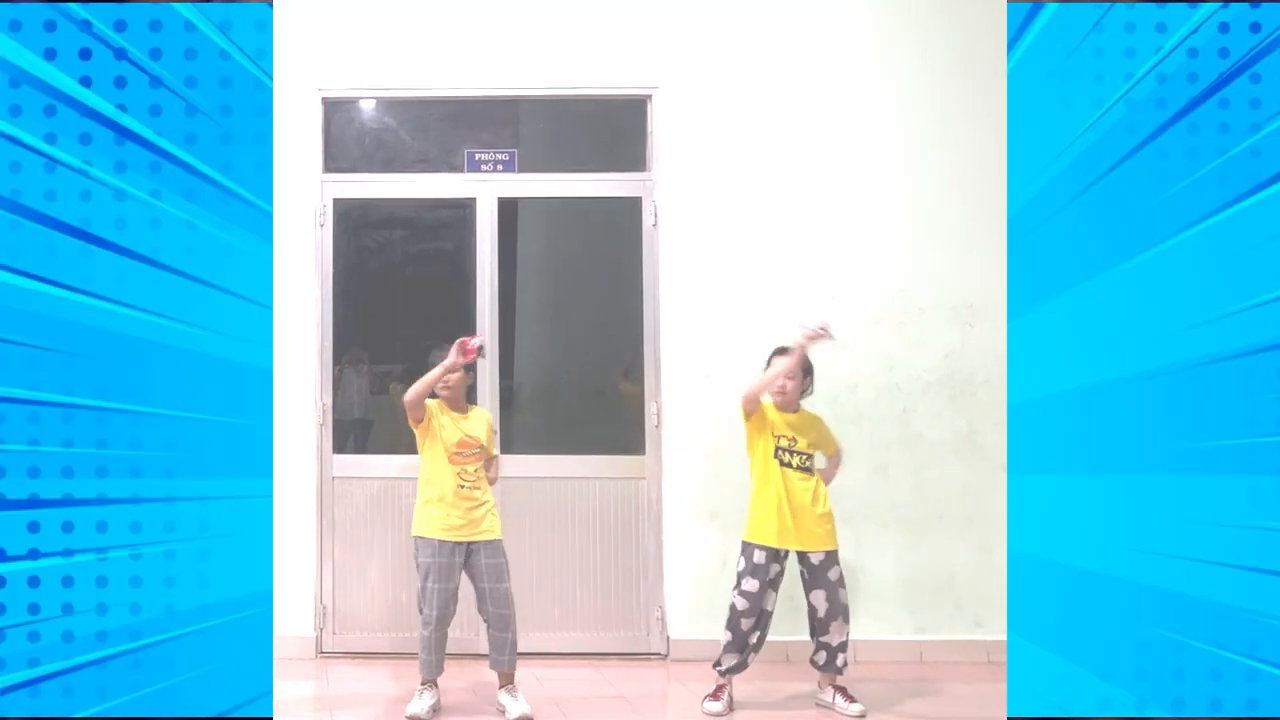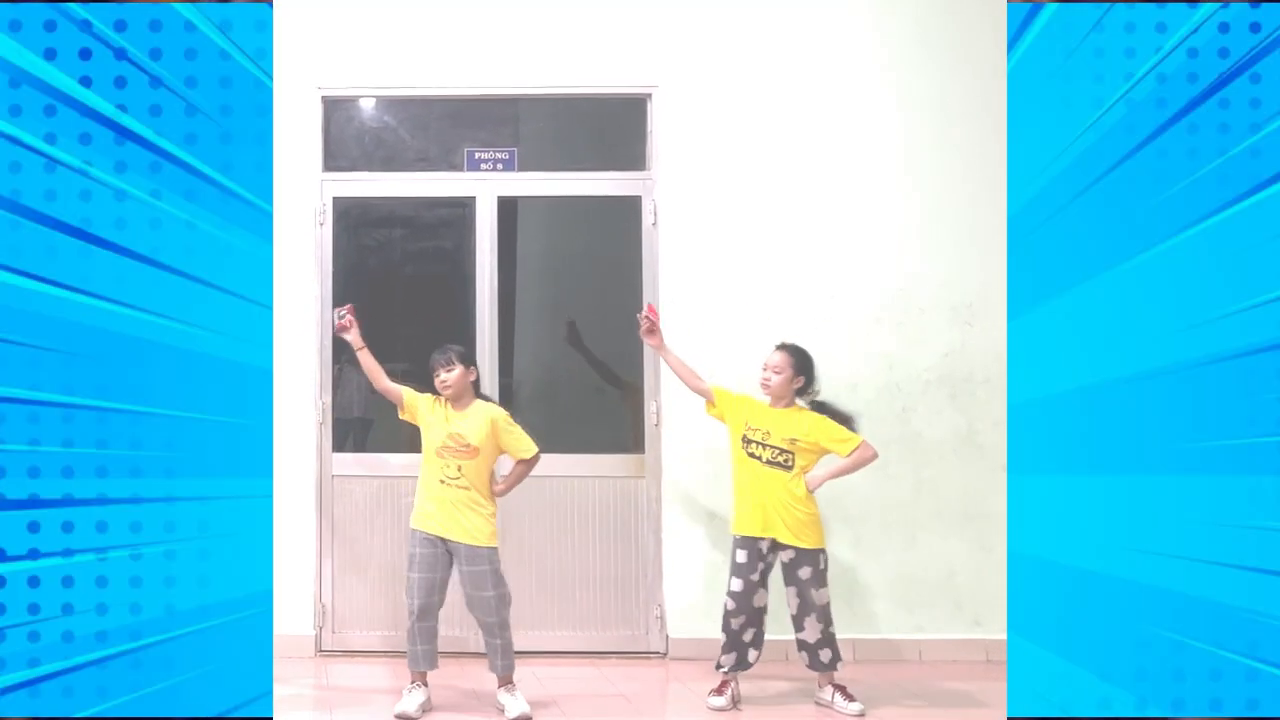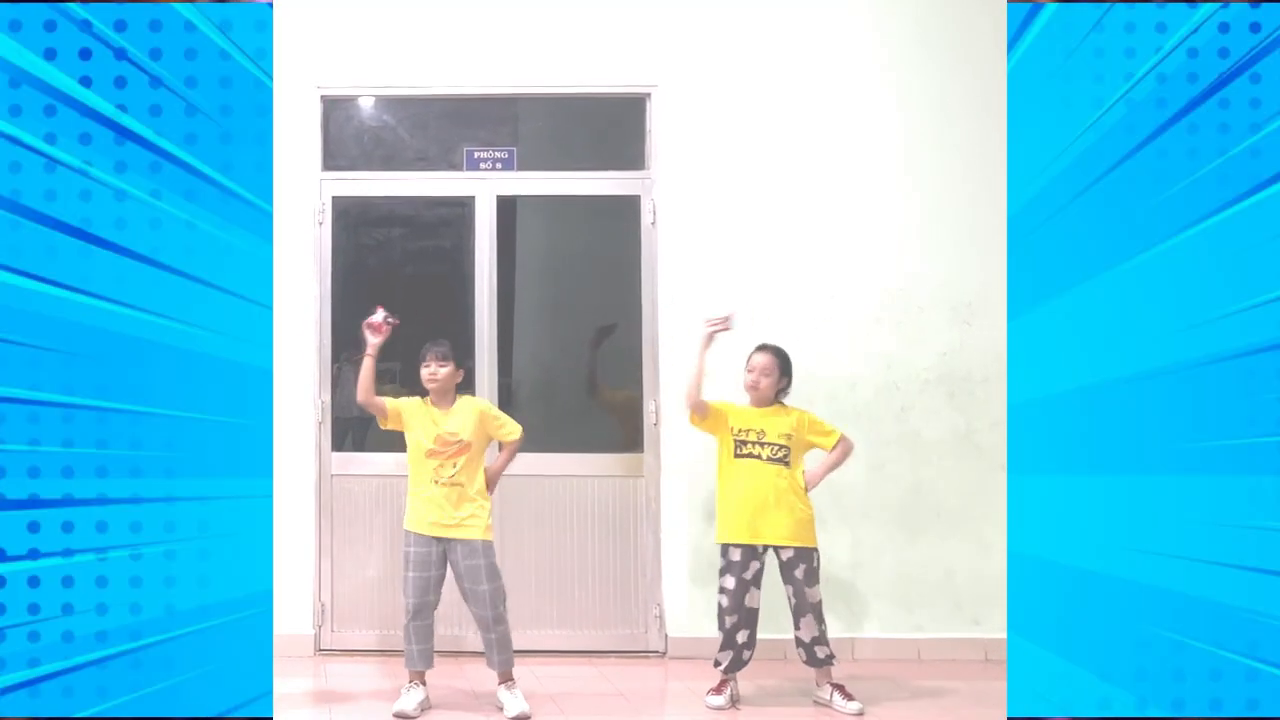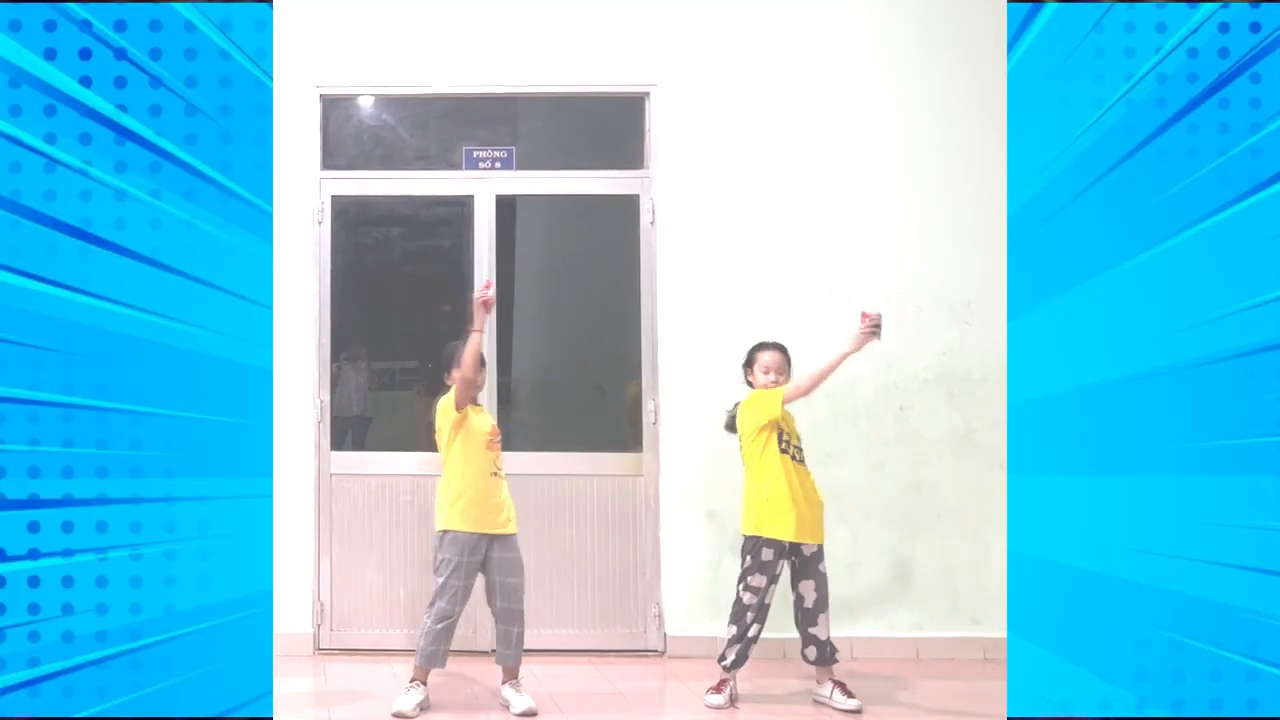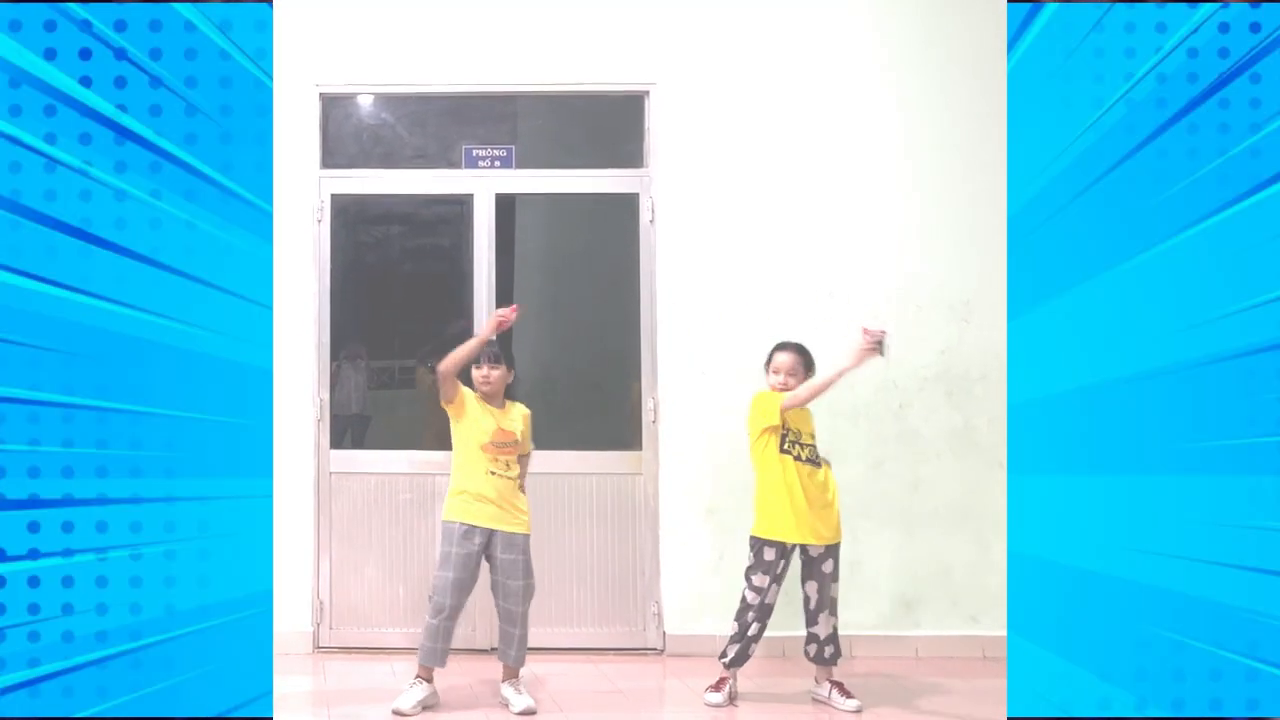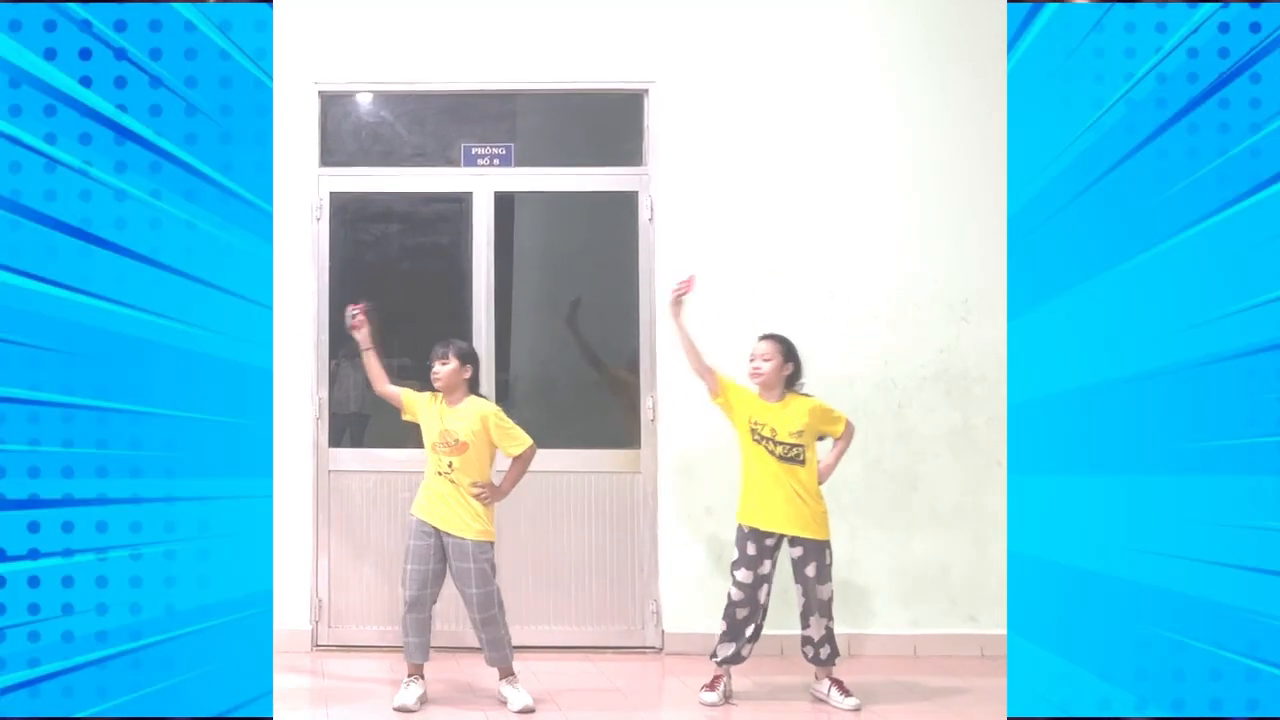
dt=0.4s
person 1, frame 1
left shoulder: (483, 418)
right shoulder: (428, 414)
right elbow: (410, 398)
left wrist: (492, 473)
right wrist: (448, 361)
left hip: (484, 530)
right hip: (437, 530)
left knee: (500, 610)
right knee: (435, 614)
left ankle: (507, 688)
right ankle: (428, 687)
person 1, frame 2
left shoulder: (493, 416)
right shoulder: (426, 408)
left elbow: (529, 455)
right elbow: (383, 385)
left wrist: (502, 487)
right wrist: (357, 343)
left hip: (475, 531)
right hip: (429, 526)
left knee: (491, 611)
right knee: (421, 608)
right ankle: (418, 687)
person 1, frame 3
left shoulder: (478, 409)
right shoulder: (408, 410)
left elbow: (514, 435)
right elbow: (365, 399)
left wrist: (495, 471)
right wrist: (372, 349)
left hip: (470, 527)
right hip: (422, 527)
left knee: (489, 608)
right knee: (417, 607)
left ankle: (507, 684)
right ankle: (416, 686)
person 1, frame 4
left shoulder: (479, 410)
right shoulder: (450, 406)
right elbow: (465, 374)
right wrist: (479, 322)
left hip: (500, 524)
right hip: (461, 525)
left knee: (510, 606)
right knee: (446, 606)
left ankle: (510, 684)
person 1, frame 5
left shoulder: (521, 414)
right shoulder: (461, 403)
right elbow: (444, 370)
left wrist: (520, 477)
right wrist: (486, 334)
left hip: (511, 522)
right hip: (464, 518)
left knee: (514, 604)
right knee: (445, 601)
left ankle: (510, 681)
right ankle: (423, 682)
person 1, frame 6
left shoulder: (485, 412)
right shoulder: (426, 404)
left elbow: (525, 450)
right elbow: (383, 387)
left wrist: (502, 489)
right wrist: (365, 341)
left hip: (470, 524)
right hip: (427, 519)
left knee: (484, 605)
right knee: (416, 598)
left ankle: (507, 679)
right ankle: (415, 679)
person 2, frame 1
left shoulder: (815, 423)
right shoulder: (756, 414)
left elbow: (834, 454)
right elbow: (752, 393)
left wrist: (826, 477)
right wrist: (797, 349)
left hip: (816, 532)
right hip: (767, 530)
left knee: (831, 607)
right knee: (747, 606)
left ankle: (828, 686)
right ankle: (723, 684)
person 2, frame 2
left shoulder: (812, 423)
right shoulder: (739, 408)
left elbow: (866, 452)
right elbow: (697, 384)
left wrist: (822, 475)
right wrist: (660, 346)
left hip: (798, 528)
right hip: (751, 527)
left knee: (812, 606)
right knee: (740, 603)
left ankle: (828, 685)
right ankle: (729, 679)
person 2, frame 3
left shoulder: (797, 419)
right shoulder: (726, 415)
left elbow: (844, 444)
right elbow: (693, 403)
left wrist: (815, 475)
right wrist: (703, 348)
left hip: (792, 528)
right hip: (741, 529)
left knee: (807, 605)
right knee: (734, 605)
left ankle: (825, 683)
right ankle: (728, 680)
person 2, frame 4
left shoulder: (783, 416)
right shoulder: (753, 405)
right elbow: (804, 388)
right wrist: (850, 348)
left hip: (805, 524)
right hip: (766, 524)
left knee: (814, 602)
right knee: (751, 601)
left ankle: (825, 682)
right ankle: (727, 678)
person 2, frame 5
left shoulder: (804, 415)
right shoulder: (763, 404)
right elbow: (796, 398)
left wrist: (822, 472)
right wrist: (850, 362)
left hip: (821, 525)
right hip: (775, 525)
left knee: (823, 602)
right knee: (756, 600)
left ankle: (825, 680)
right ankle: (727, 676)
person 2, frame 6
left shoulder: (810, 408)
right shoulder: (739, 401)
left elbow: (844, 431)
right elbow: (700, 366)
left wrist: (827, 467)
right wrist: (678, 316)
left hip: (807, 521)
right hip: (757, 521)
left knee: (817, 599)
right knee: (744, 597)
left ankle: (824, 678)
right ankle: (721, 675)
